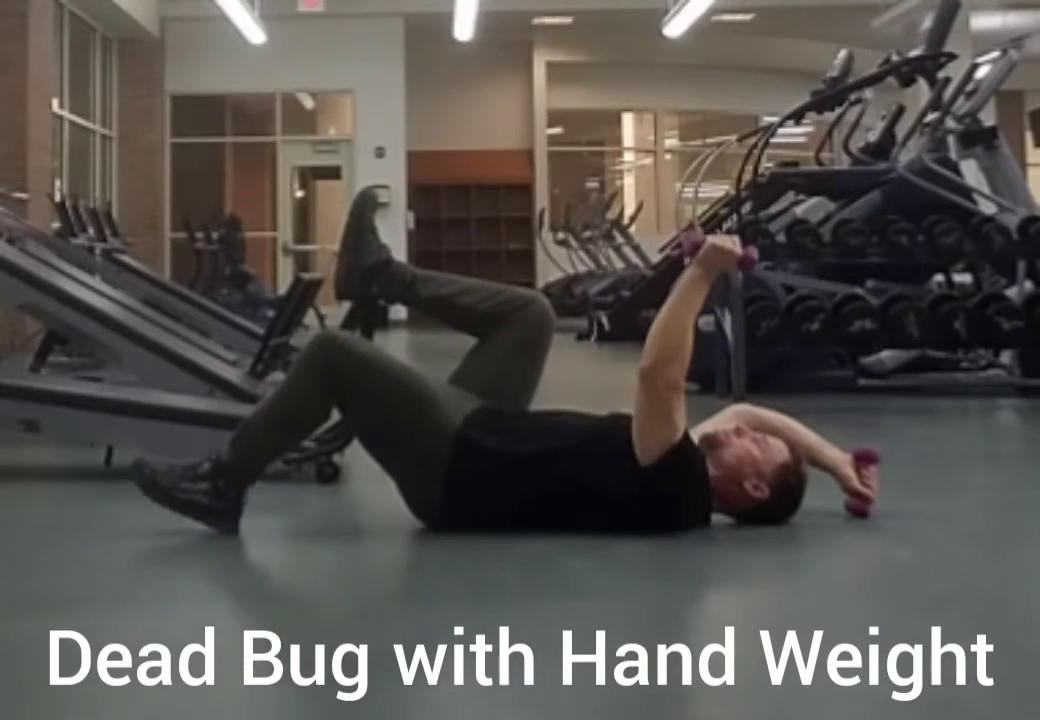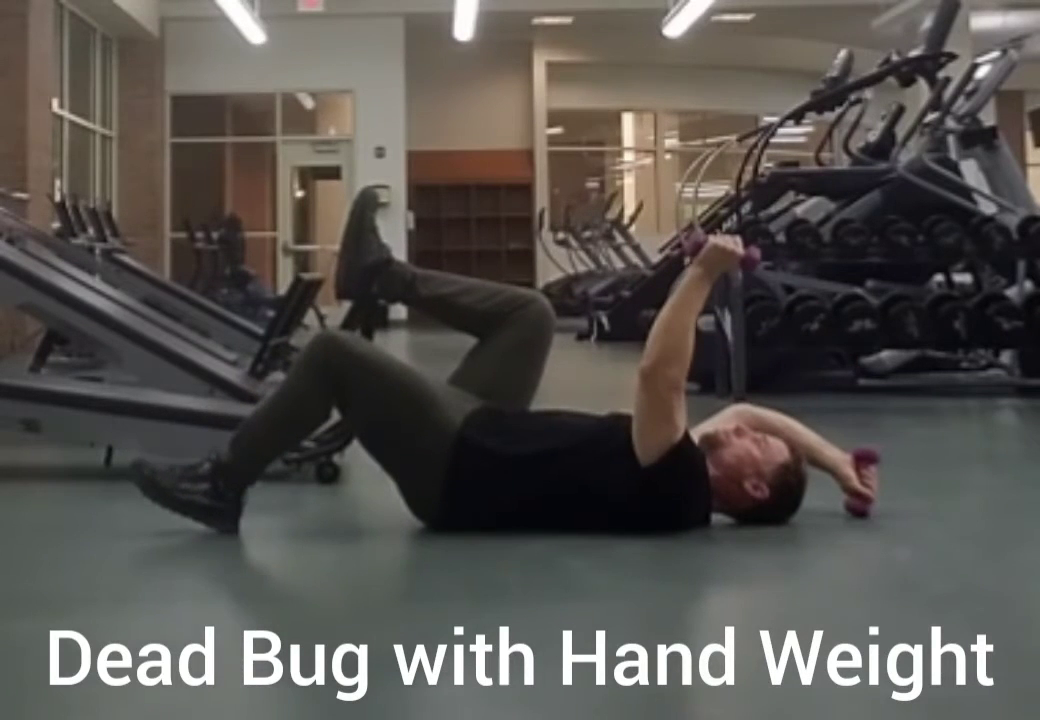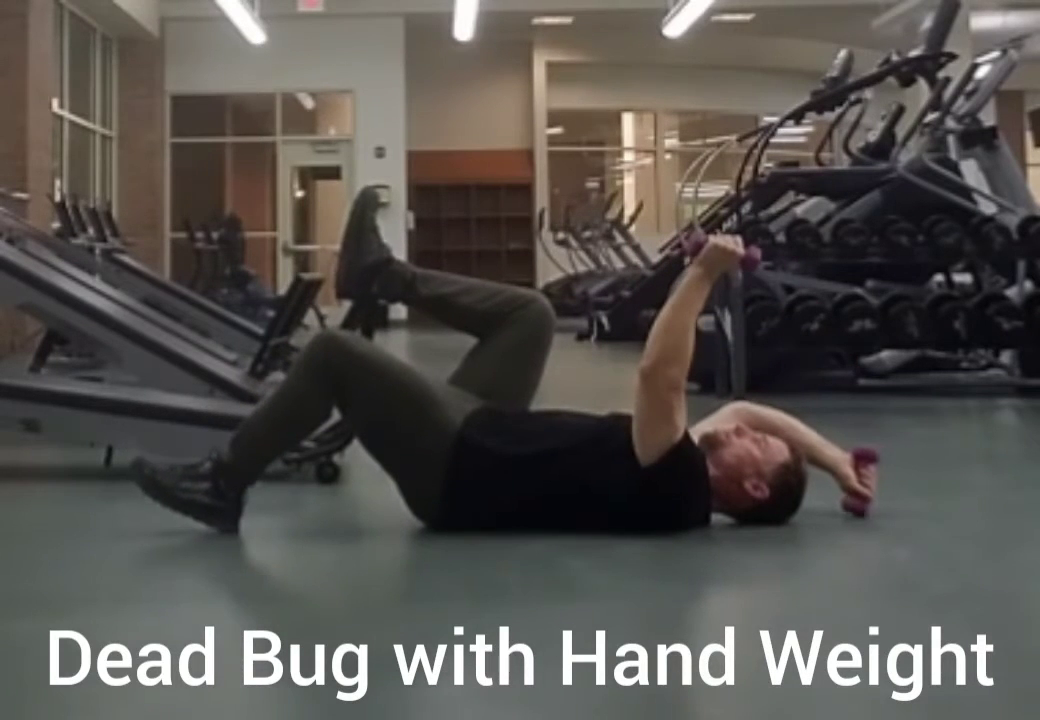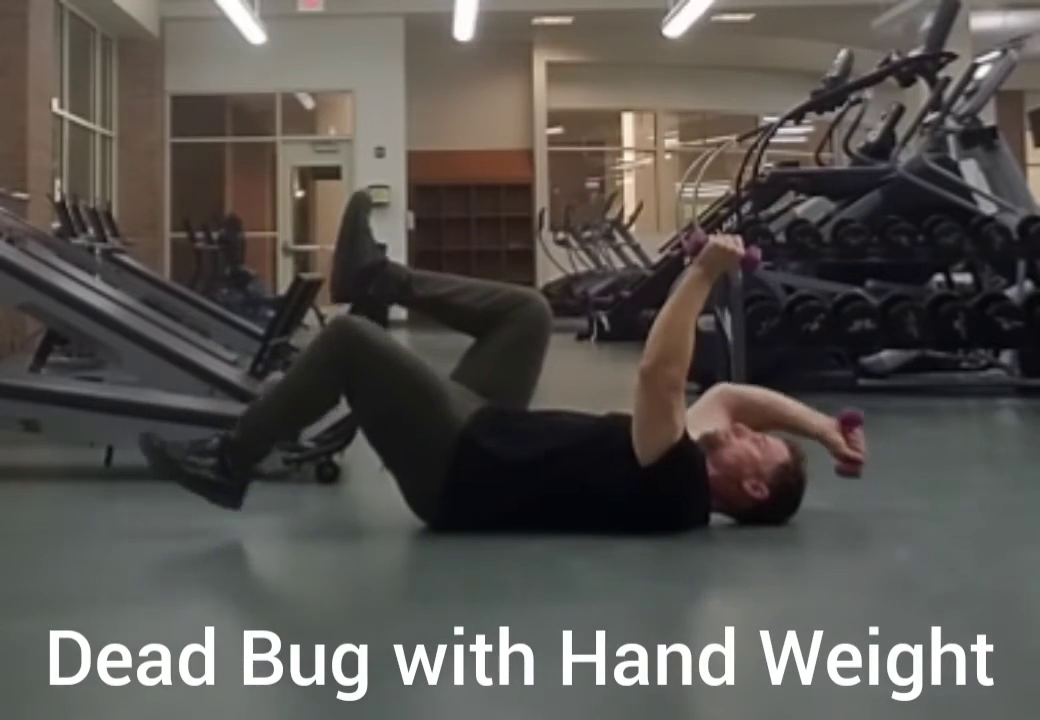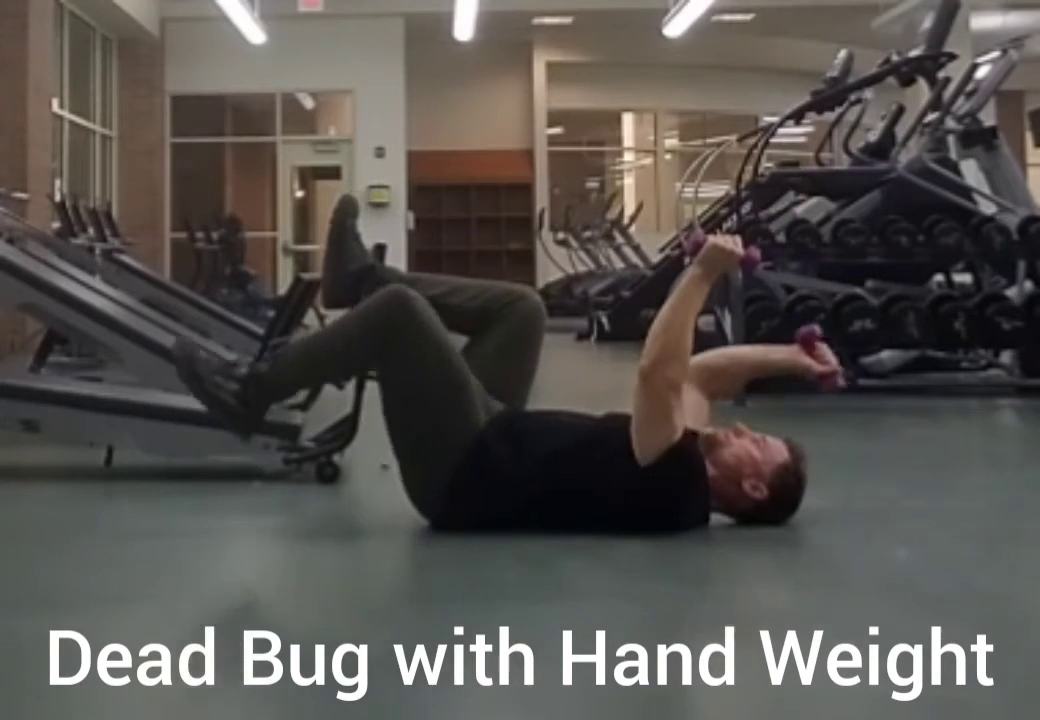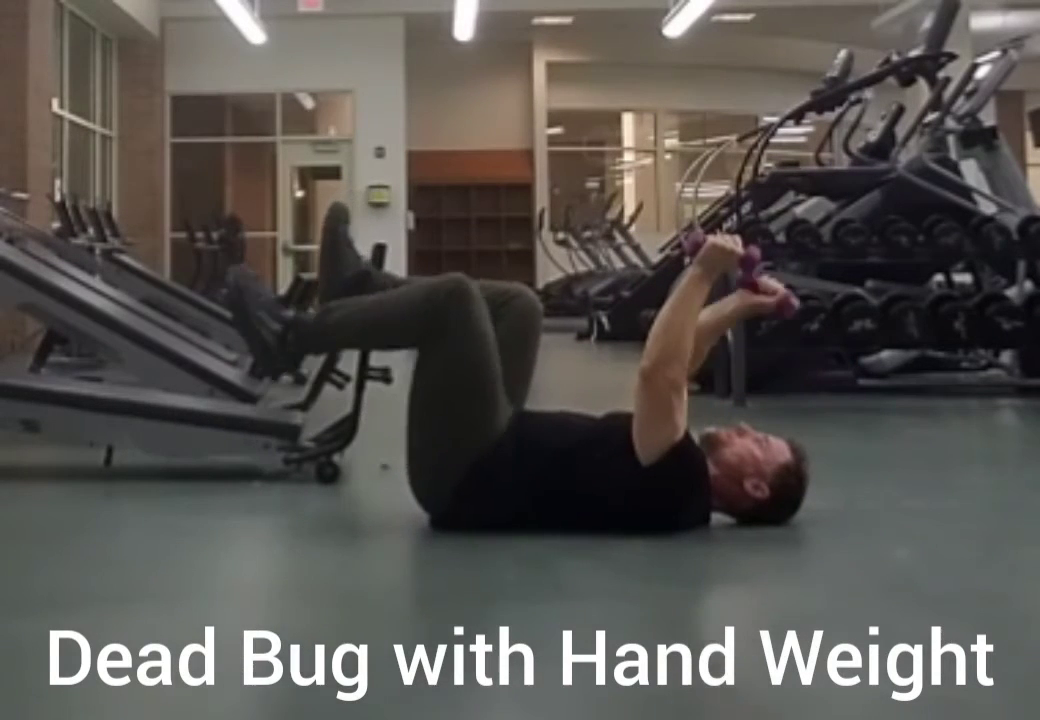
dt=0.2s
person 1, frame 1
left shoulder: (675, 487)
right shoulder: (693, 472)
left elbow: (657, 376)
right elbow: (747, 410)
left wrist: (700, 275)
right wrist: (838, 462)
left hip: (458, 468)
right hip: (483, 438)
left knee: (333, 353)
right knee: (530, 312)
left ankle: (222, 487)
right ankle: (382, 277)
person 1, frame 2
left shoulder: (675, 488)
right shoulder: (693, 474)
left elbow: (658, 375)
right elbow: (749, 410)
left wrist: (701, 274)
right wrist: (838, 460)
left hip: (458, 468)
right hip: (484, 438)
left knee: (333, 354)
right knee: (530, 311)
left ankle: (221, 487)
right ankle: (382, 276)
person 1, frame 3
left shoulder: (676, 489)
right shoulder: (695, 472)
left elbow: (658, 375)
right elbow: (744, 408)
left wrist: (701, 274)
right wrist: (838, 458)
left hip: (458, 469)
right hip: (485, 438)
left knee: (335, 352)
right knee: (530, 311)
left ankle: (222, 486)
right ankle: (383, 275)
person 1, frame 4
left shoulder: (677, 488)
right shoulder: (691, 465)
left elbow: (660, 376)
right elbow: (728, 396)
left wrist: (703, 273)
right wrist: (825, 427)
left hip: (461, 470)
right hip: (487, 441)
left knee: (353, 338)
right knee: (527, 309)
left ankle: (229, 465)
right ankle: (378, 275)
person 1, frame 5
left shoulder: (676, 487)
right shoulder: (688, 466)
left elbow: (659, 372)
right elbow: (700, 371)
left wrist: (703, 273)
right wrist: (796, 359)
left hip: (466, 475)
right hip: (491, 449)
left knee: (402, 309)
right knee: (520, 307)
left ankle: (250, 393)
right ankle: (371, 279)
person 1, frame 6
left shoulder: (668, 489)
right shoulder: (689, 468)
left elbow: (661, 373)
right elbow: (677, 365)
left wrist: (702, 278)
right wrist: (744, 306)
left hip: (471, 477)
right hip: (496, 456)
left knee: (455, 298)
right knee: (518, 306)
left ankle: (289, 337)
right ankle: (367, 284)
